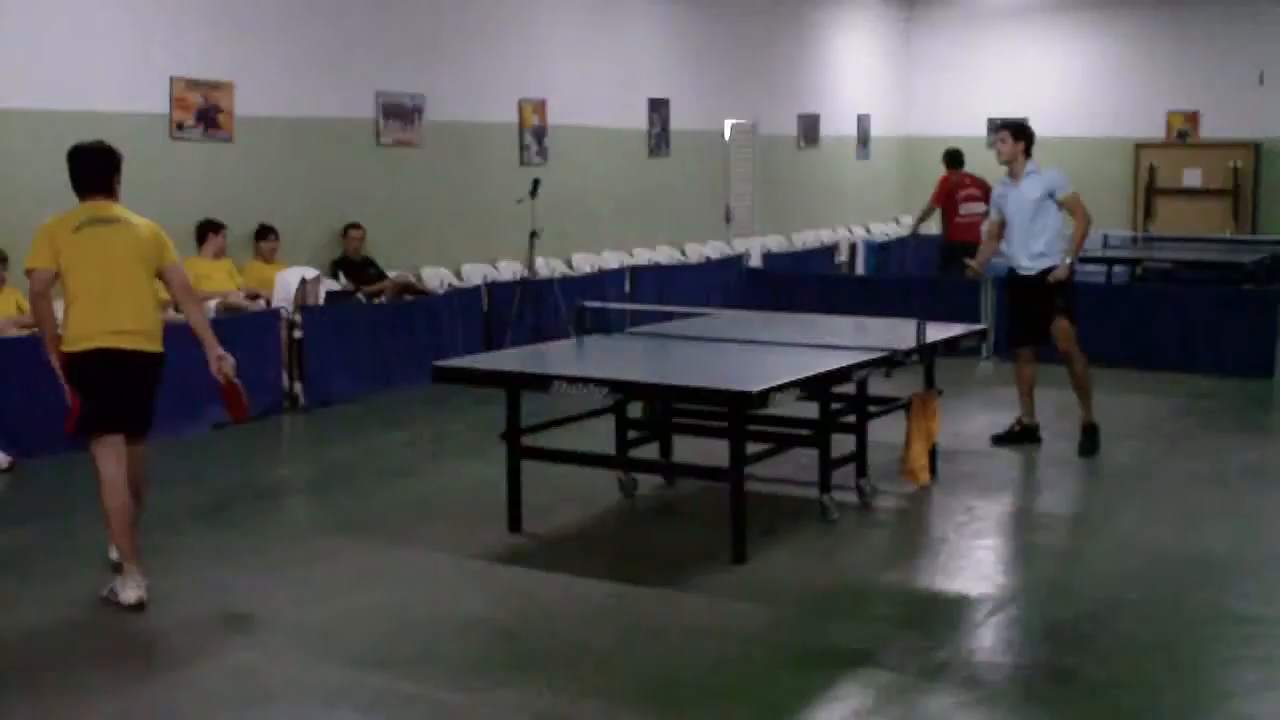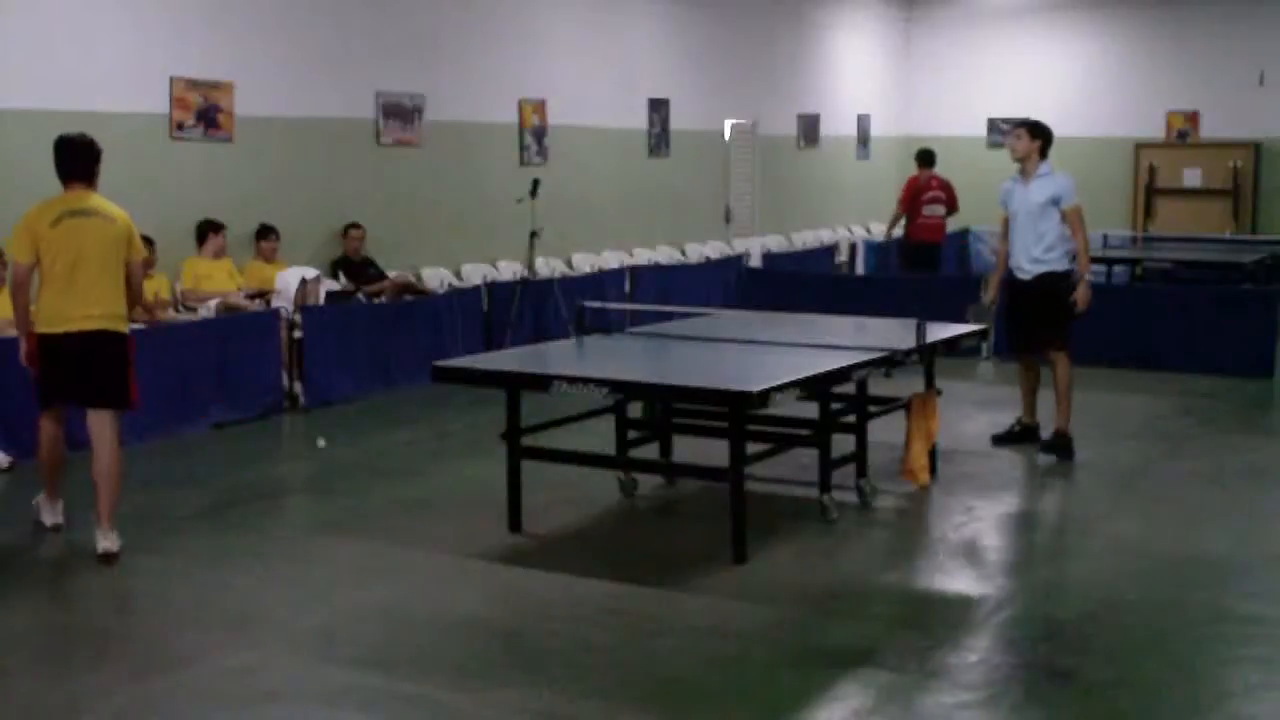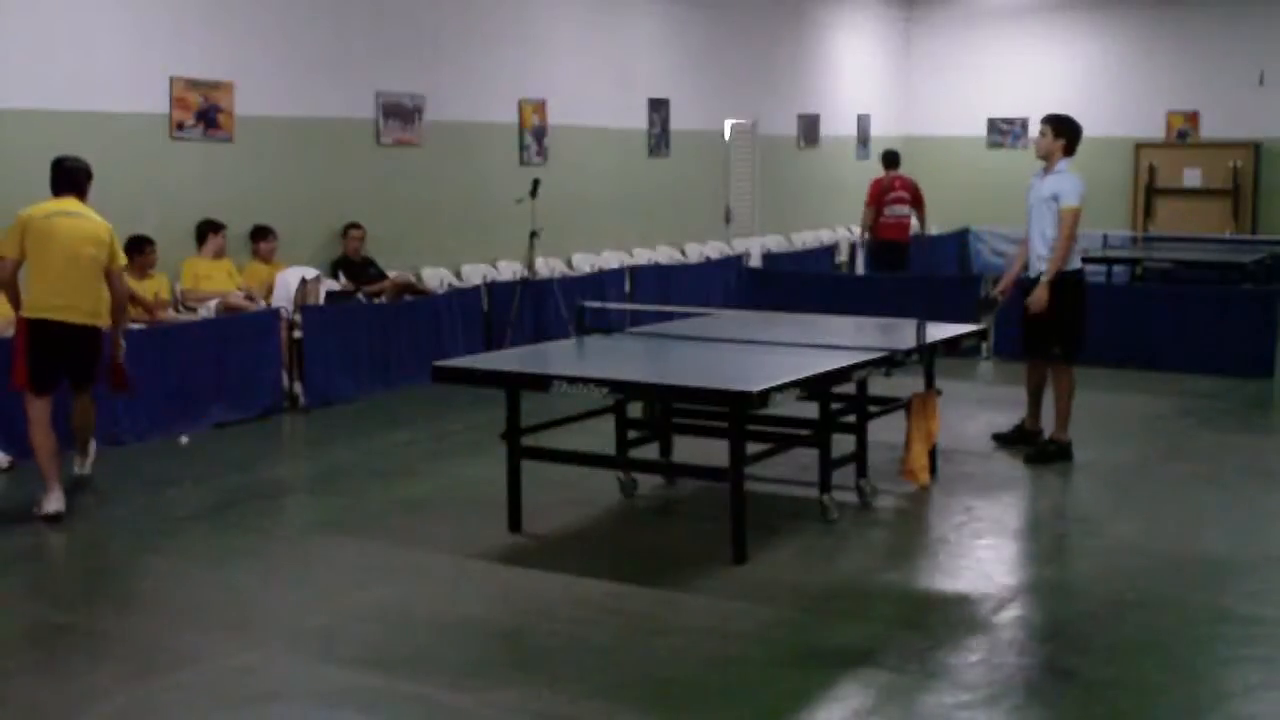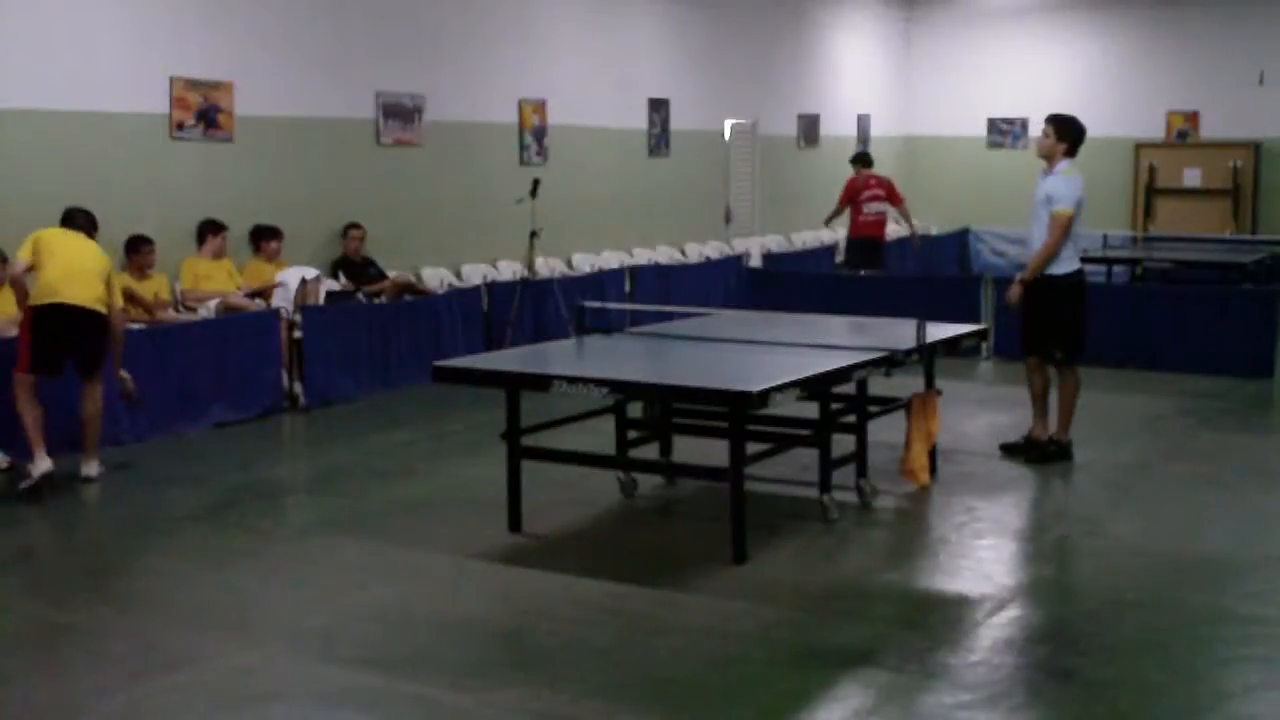
dt=0.5s
person 1, frame 1
left shoulder: (55, 230)
right shoulder: (146, 228)
left elbow: (39, 292)
right elbow: (184, 292)
left wrist: (54, 354)
right wrist: (213, 349)
left hip: (88, 351)
right hip: (143, 349)
left knee: (111, 462)
right knee: (132, 448)
left ankle: (131, 578)
right ankle: (126, 544)
person 1, frame 2
left shoulder: (37, 218)
right shoulder: (119, 218)
left elbow: (19, 283)
right elbow: (136, 289)
left wrist: (26, 335)
left hip: (54, 332)
right hip: (107, 333)
left knee: (51, 418)
right knee: (104, 428)
left ankle: (52, 504)
right ankle: (105, 529)
person 1, frame 3
right shoulder: (102, 226)
right elbow: (120, 293)
right wrist: (117, 335)
left hip: (40, 319)
right hip: (88, 322)
left knee: (38, 406)
right knee: (82, 393)
left ankle: (53, 493)
right ankle: (82, 458)
person 1, frame 4
left shoulder: (41, 236)
right shoulder: (101, 255)
left elbow: (17, 276)
right elbow: (115, 319)
left wrist: (28, 310)
right wrist: (119, 368)
left hip: (47, 307)
right hip: (91, 313)
left knee: (24, 385)
right knee: (91, 382)
left ankle: (39, 458)
right ankle: (90, 462)
person 2, frame 1
left shoulder: (1050, 178)
right shoulder: (1000, 192)
left elbow: (1082, 218)
right elbow: (993, 237)
left wrist: (1067, 261)
right wrist: (978, 262)
left hip: (1050, 274)
right hip: (1019, 277)
left knee: (1065, 343)
right knee: (1022, 350)
left ankle: (1088, 421)
right ankle: (1028, 423)
person 2, frame 2
left shoulder: (1059, 183)
right shoulder: (1009, 187)
left elbow: (1078, 233)
left wrist: (1083, 280)
right wrist: (994, 283)
left hip: (1051, 278)
right hip: (1018, 280)
left knee: (1056, 351)
right knee: (1026, 354)
left ankle: (1063, 435)
right ankle: (1027, 423)
person 2, frame 3
left shoulder: (1068, 182)
right shoulder: (1037, 181)
left elbow: (1065, 237)
left wrist: (1046, 283)
right wrist: (1010, 277)
left hip: (1057, 281)
right hip: (1035, 278)
left knee: (1059, 361)
right knee: (1035, 357)
left ankle: (1061, 439)
right ankle: (1031, 426)
person 2, frame 4
left shoulder: (1066, 182)
right shoulder: (1048, 178)
left elbow: (1054, 243)
left wrist: (1020, 281)
right wrist: (1026, 279)
left hip: (1060, 282)
right hip: (1040, 281)
left knee: (1064, 364)
right knee: (1033, 359)
left ankle: (1061, 440)
right ankle: (1039, 432)
